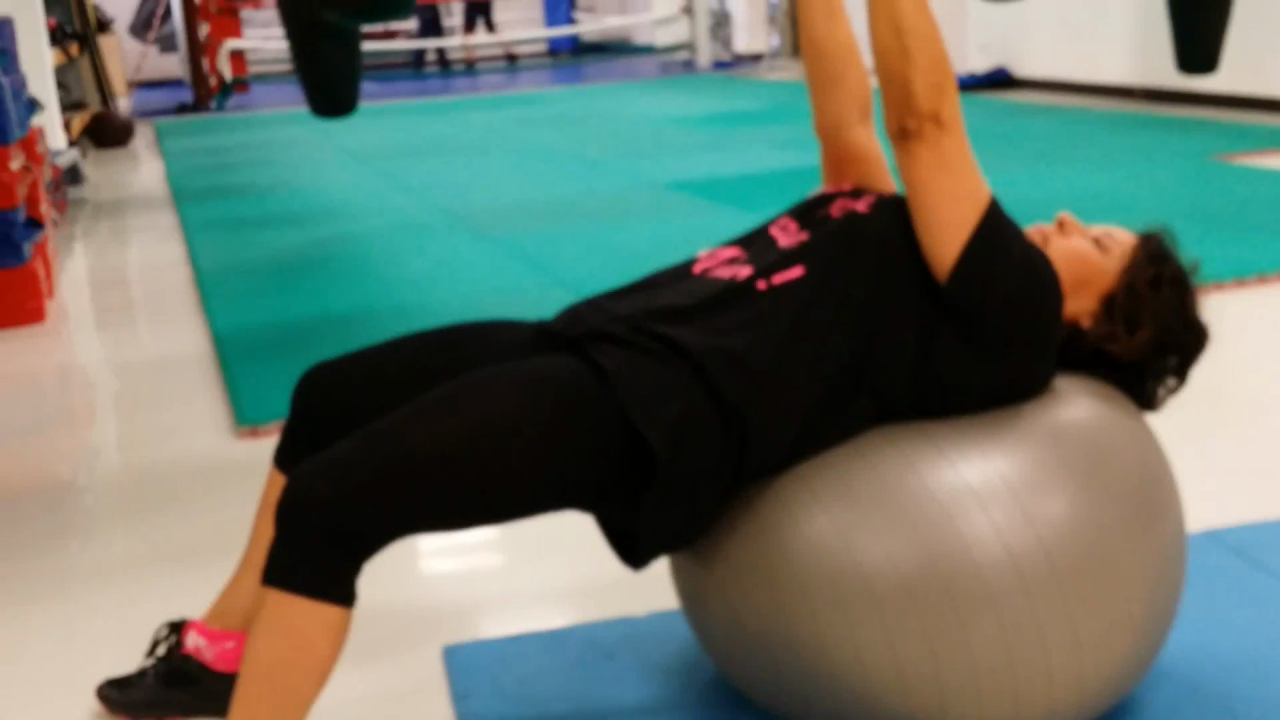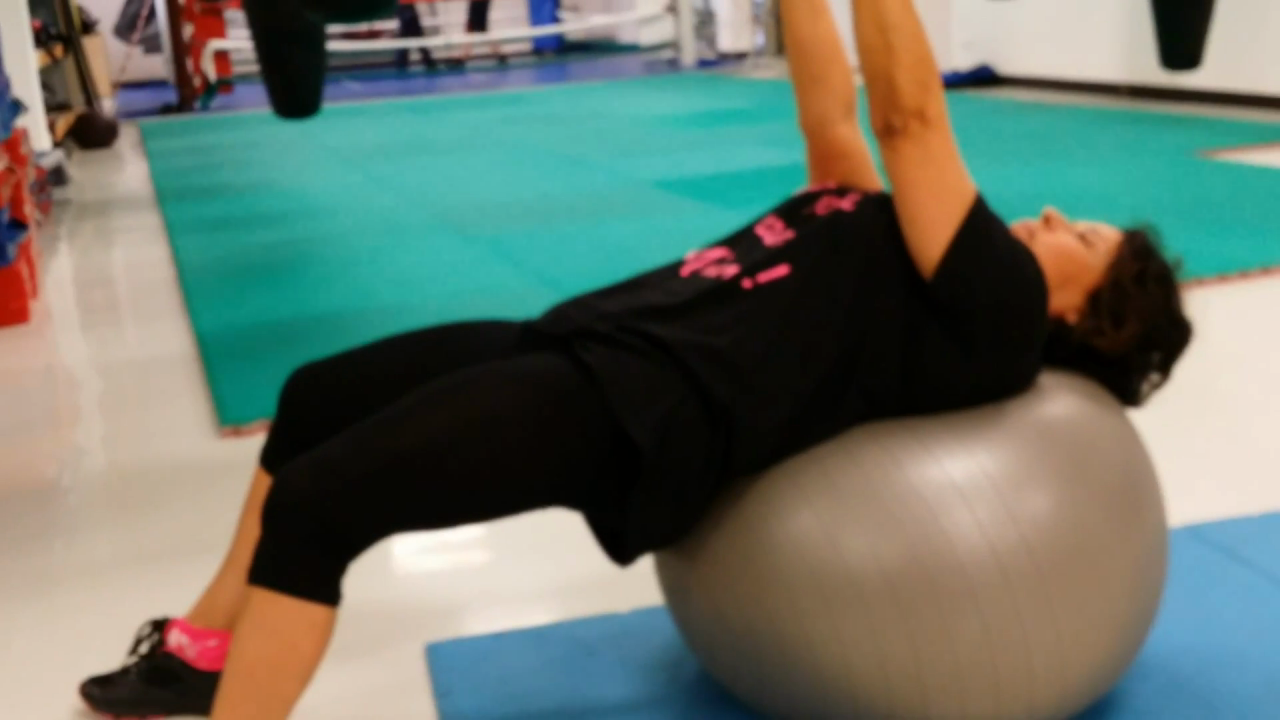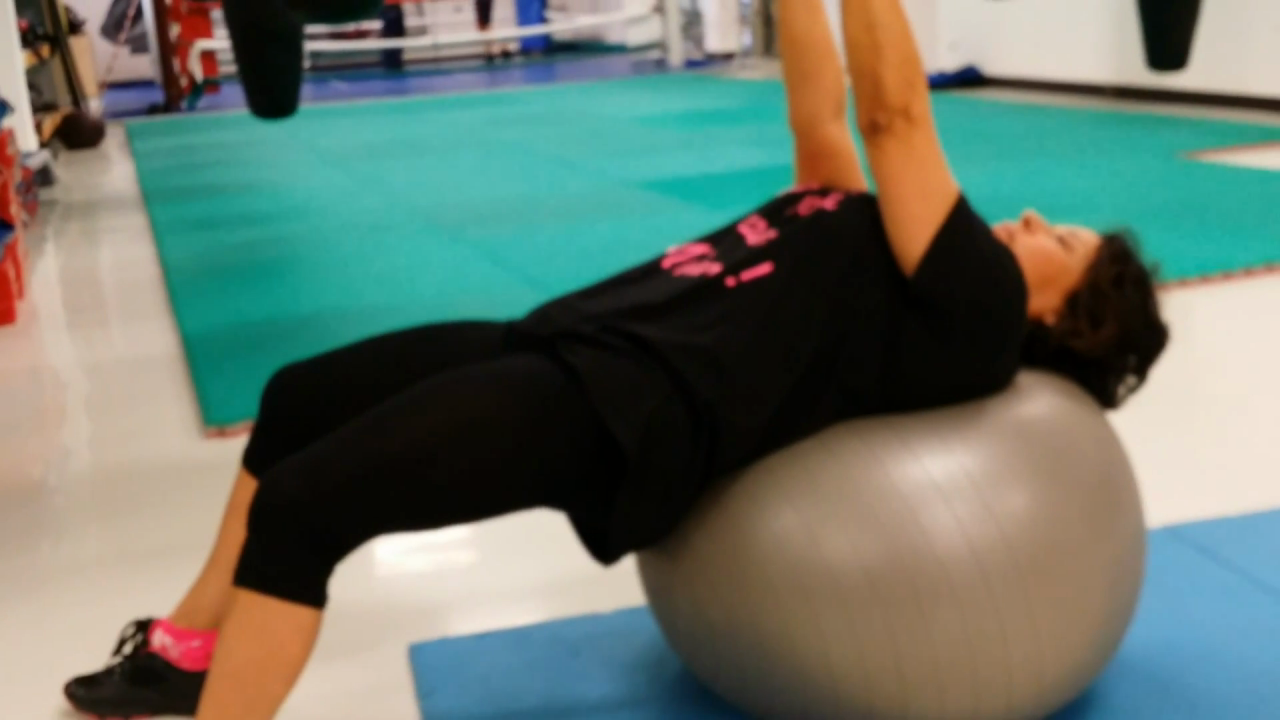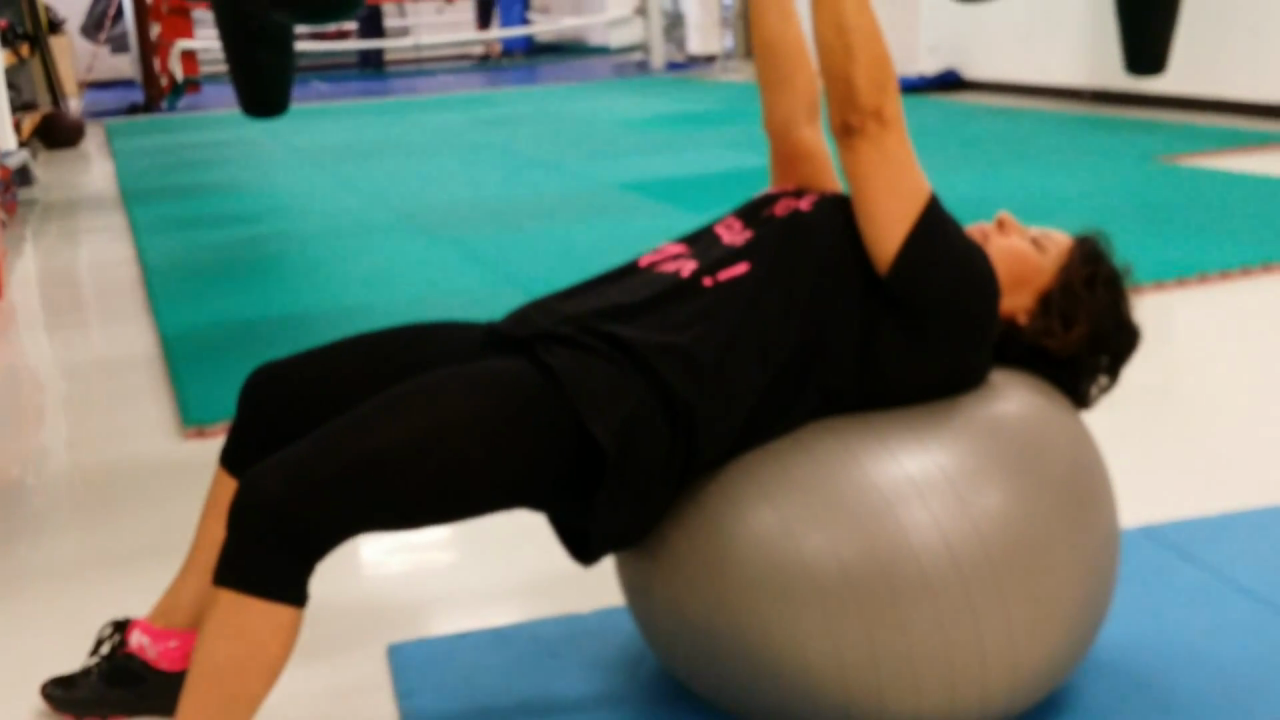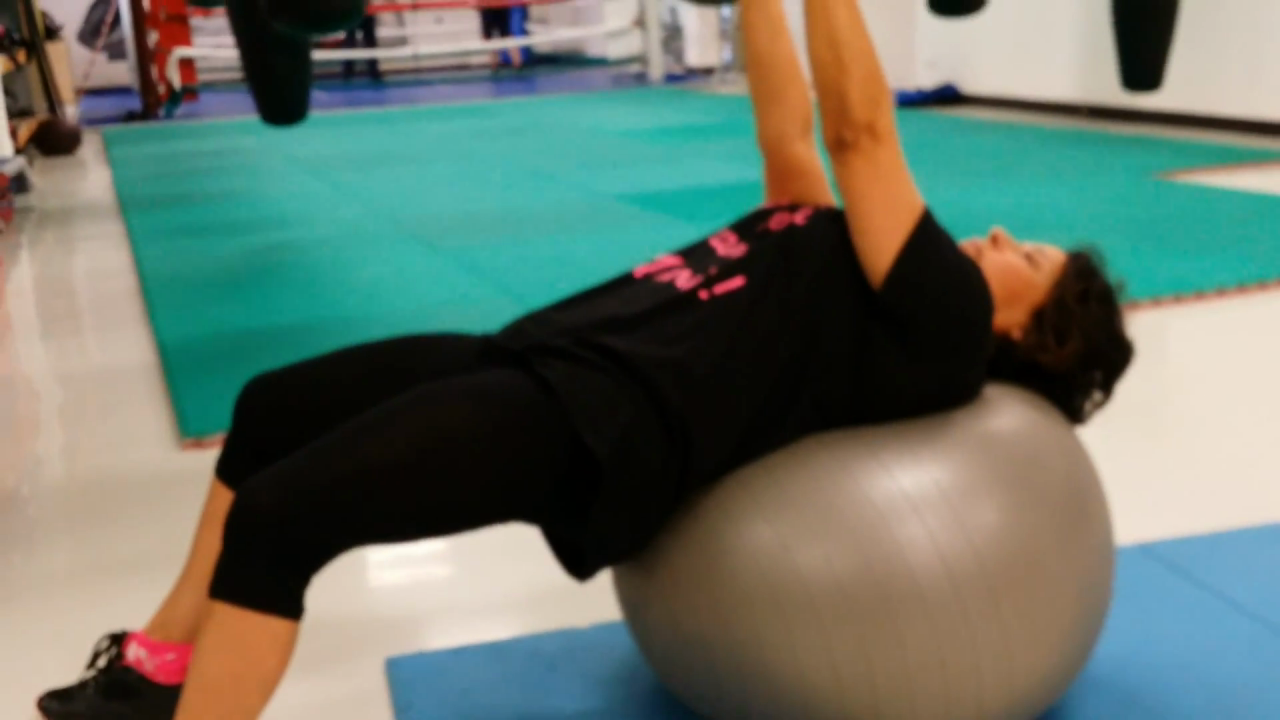
dt=0.4s
person 1, frame 1
left shoulder: (1009, 316)
right shoulder: (922, 257)
left elbow: (924, 121)
right elbow: (845, 113)
left hip: (659, 411)
right hip: (605, 345)
left knee: (331, 503)
right knee: (328, 397)
person 1, frame 2
left shoulder: (997, 311)
right shoulder: (910, 253)
left elbow: (909, 116)
right elbow: (829, 114)
left hip: (648, 410)
right hip: (594, 343)
left knee: (316, 505)
right knee: (313, 400)
person 1, frame 3
left shoulder: (976, 312)
right shoulder: (891, 250)
left elbow: (893, 114)
right elbow: (823, 109)
left hip: (629, 408)
right hip: (575, 343)
left knee: (301, 506)
right knee: (296, 400)
person 1, frame 4
left shoulder: (949, 309)
right shoulder: (876, 257)
left elbow: (866, 117)
right elbow: (798, 114)
left hip: (607, 412)
right hip: (556, 345)
left knee: (284, 505)
right knee: (274, 399)
person 1, frame 5
left shoulder: (943, 324)
right shoulder: (866, 271)
left elbow: (860, 131)
right elbow: (790, 130)
left hip: (599, 425)
right hip: (552, 361)
left knee: (279, 517)
right knee: (270, 408)
